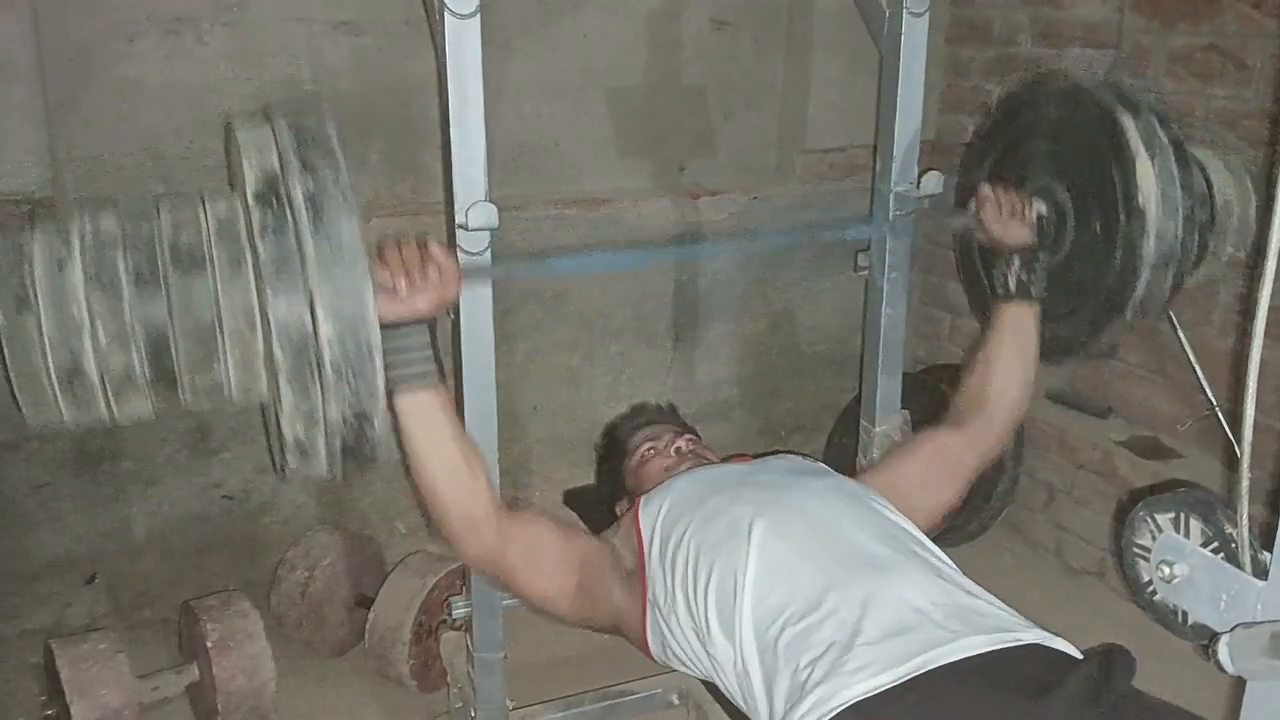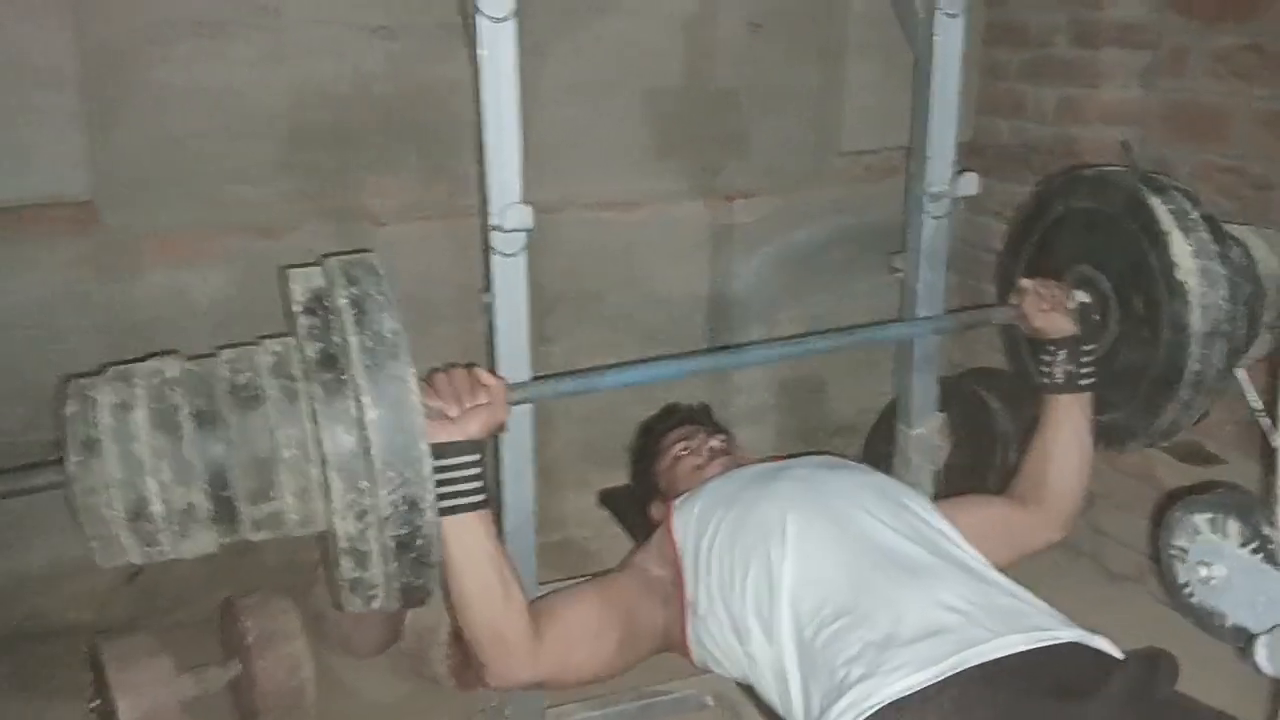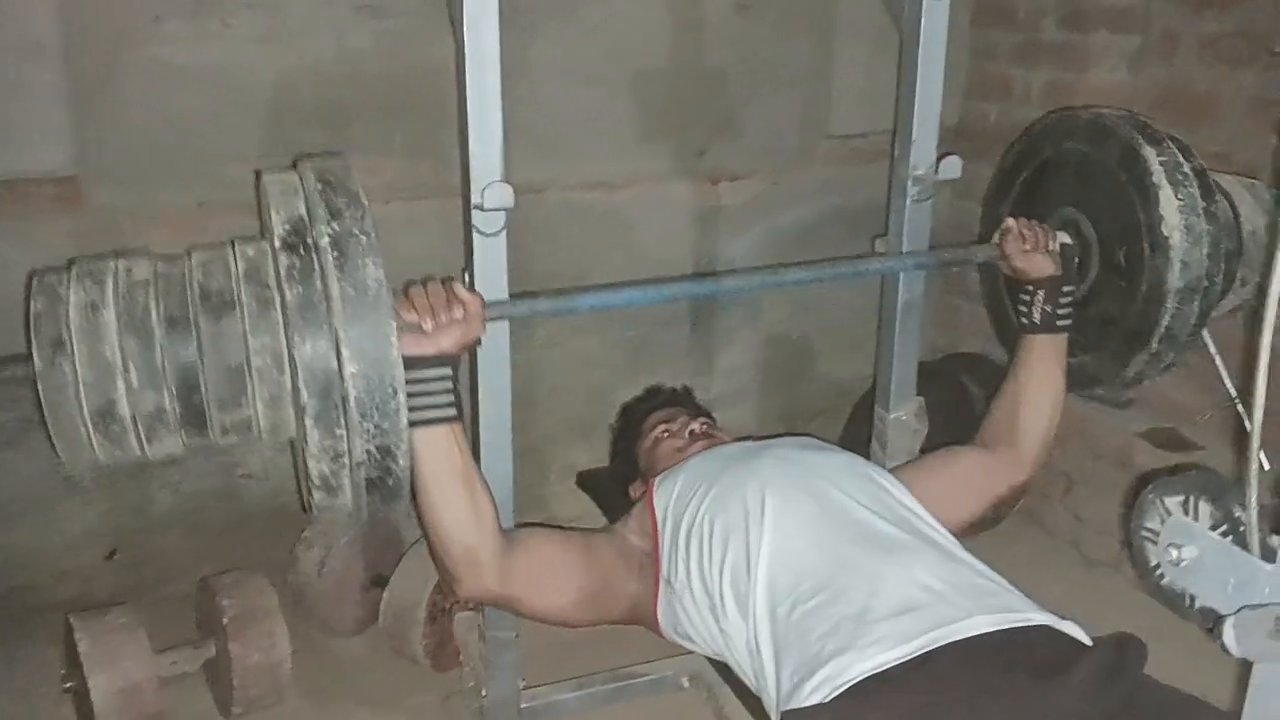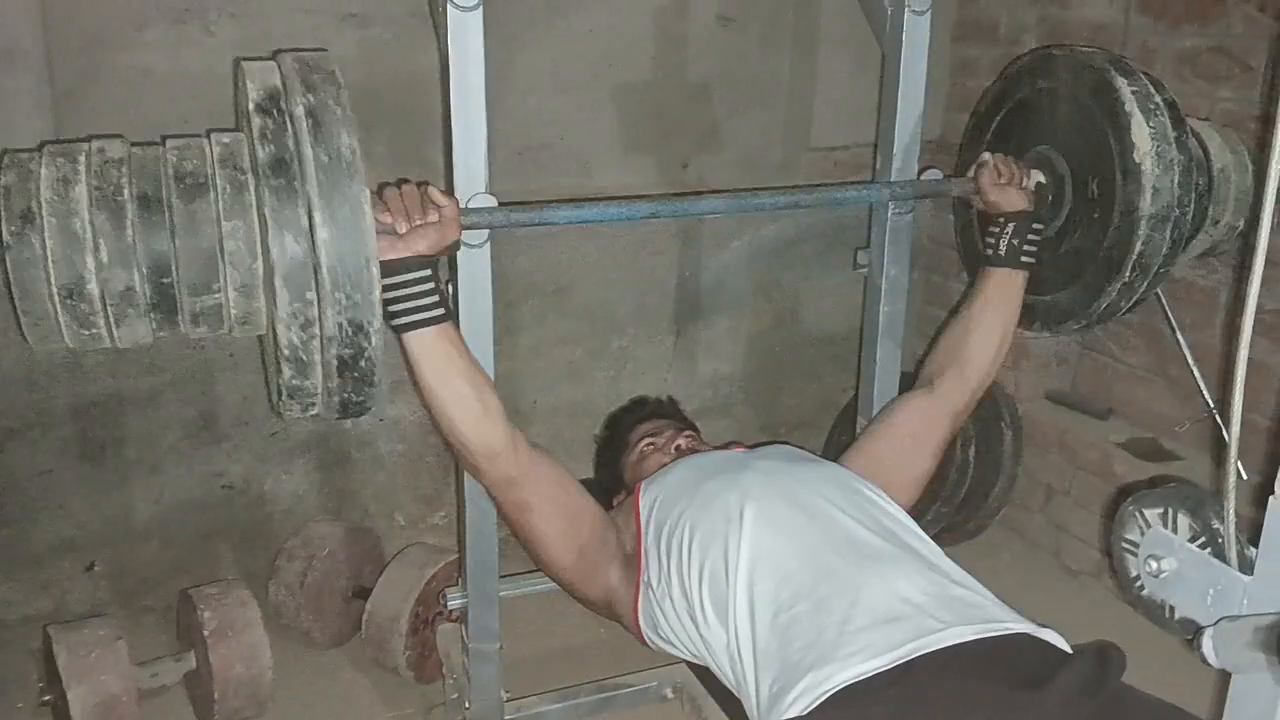
dt=0.5s
person 1, frame 1
left shoulder: (835, 490)
right shoulder: (628, 568)
left elbow: (977, 428)
right elbow: (479, 527)
left wrist: (1018, 265)
right wrist: (408, 335)
person 1, frame 2
left shoulder: (876, 491)
right shoulder: (670, 570)
left elbow: (1044, 512)
right elbow: (512, 651)
left wrist: (1065, 354)
right wrist: (455, 461)
person 1, frame 3
left shoulder: (851, 475)
right shoulder: (645, 545)
left elbow: (1009, 455)
right elbow: (482, 566)
left wrist: (1043, 298)
right wrist: (431, 376)
left hip: (1037, 647)
person 1, frame 4
left shoulder: (834, 483)
right shoulder: (625, 554)
left elbow: (945, 389)
right elbow: (500, 452)
left wrist: (1009, 236)
right wrist: (411, 274)
